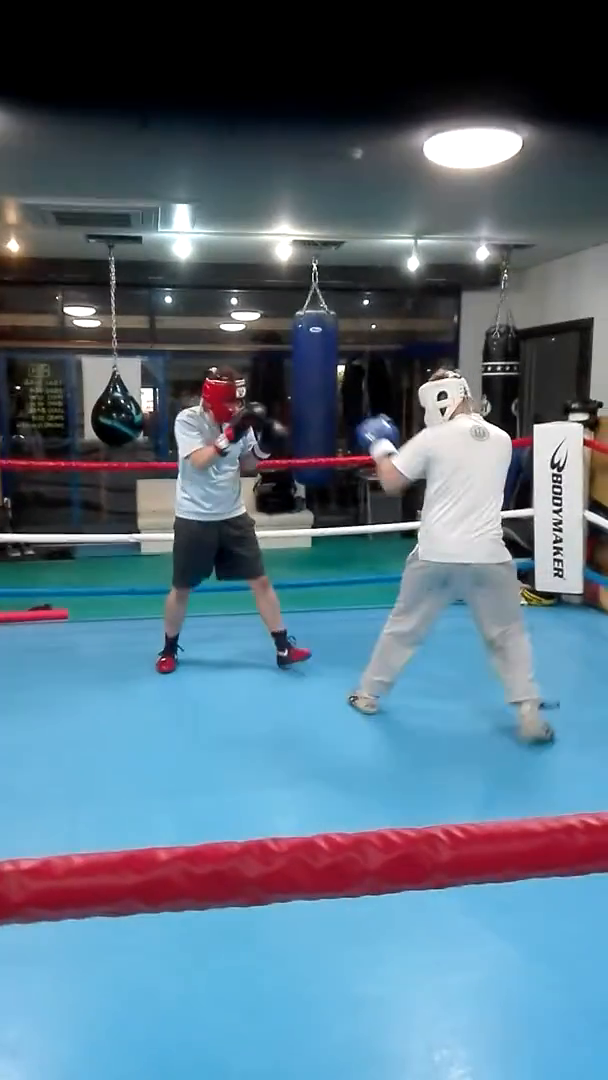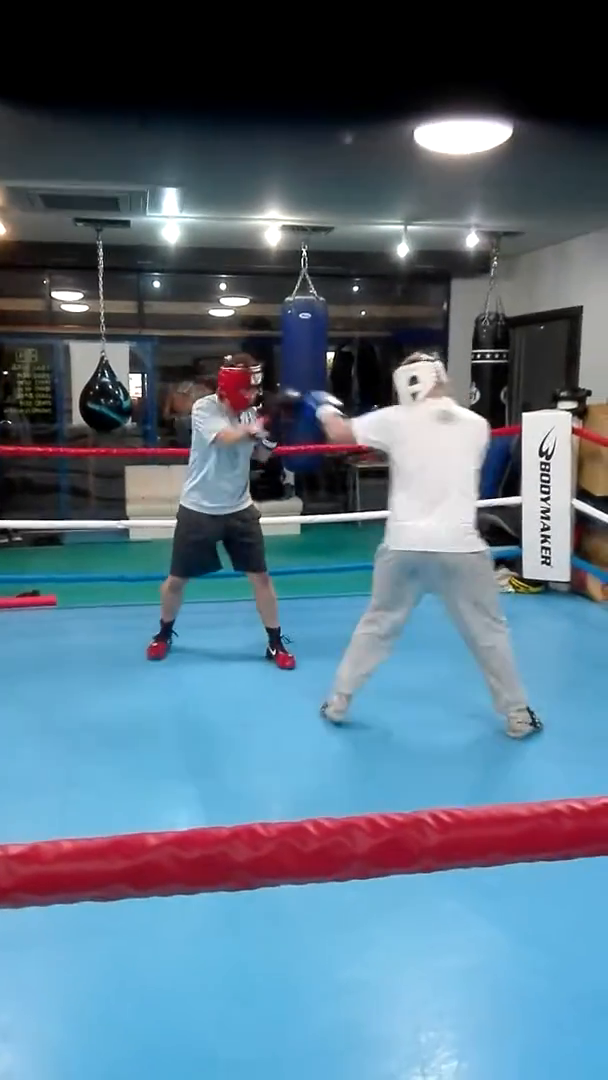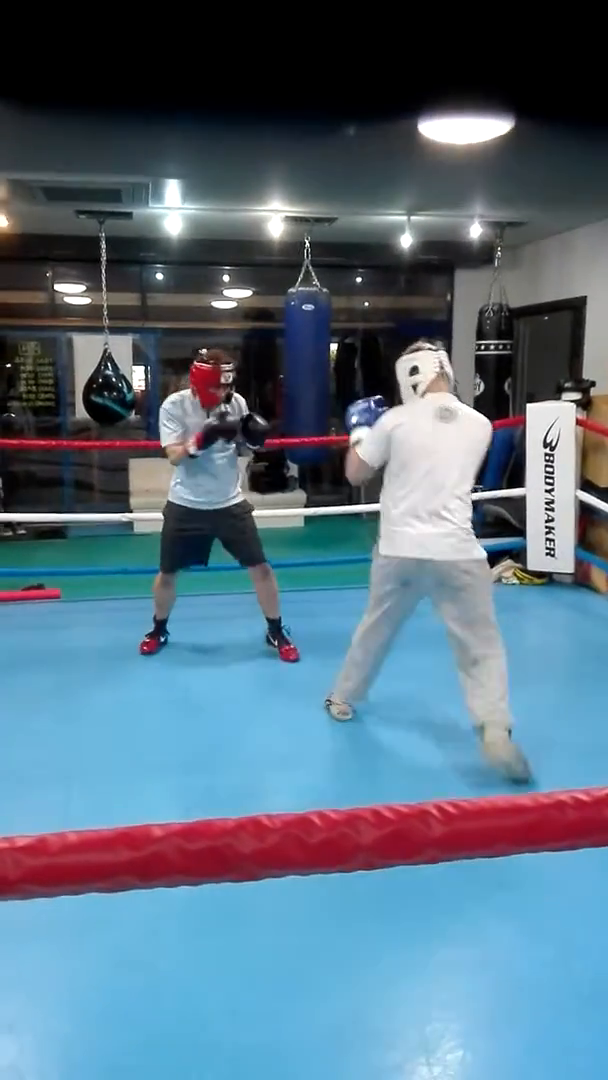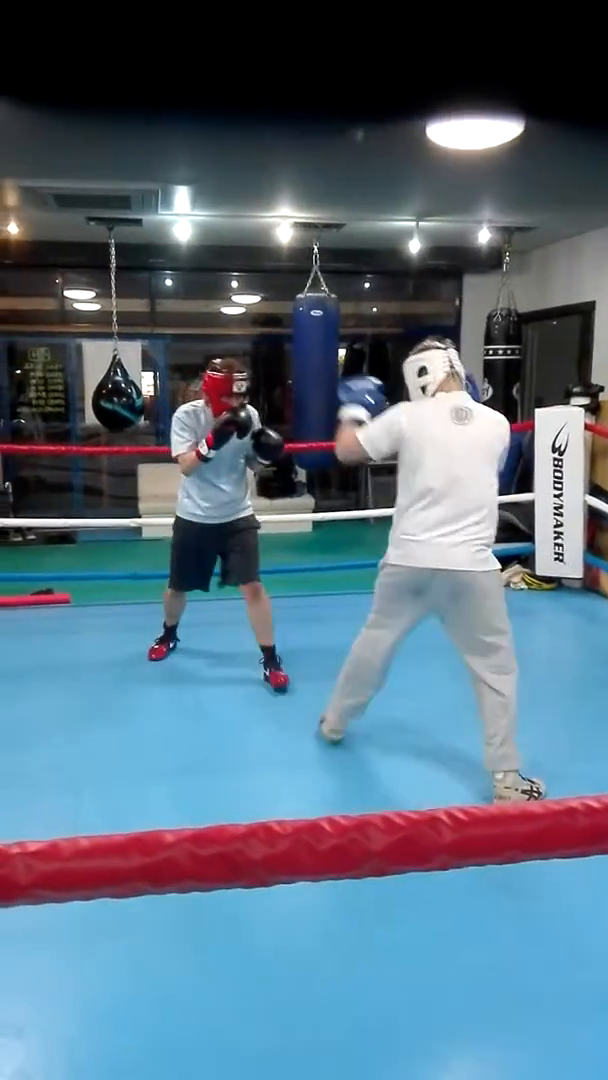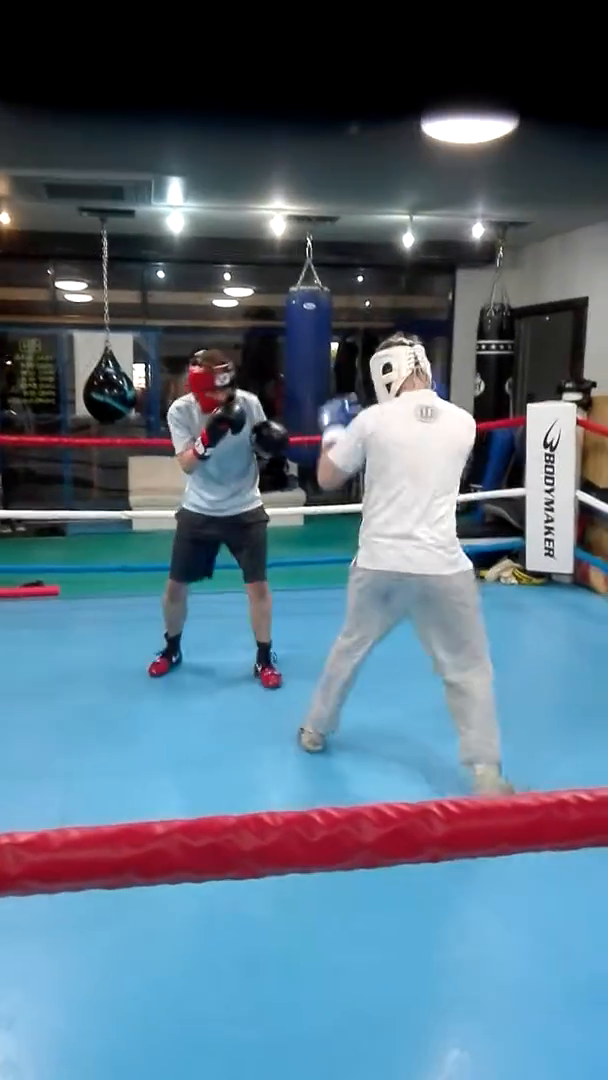
dt=0.3s
person 1, frame 1
left shoulder: (432, 438)
right shoulder: (501, 440)
left elbow: (392, 481)
left wrist: (380, 442)
left hip: (435, 556)
right hip: (488, 557)
left knee: (403, 627)
right knee: (508, 635)
left ankle: (368, 693)
right ankle: (530, 714)
person 1, frame 2
left shoulder: (398, 419)
right shoulder: (477, 425)
left elbow: (339, 432)
left wrist: (324, 407)
left hip: (405, 546)
right hip: (459, 547)
left knee: (377, 625)
right knee: (488, 630)
left ankle: (339, 700)
right ankle: (516, 713)
person 1, frame 3
left shoulder: (396, 419)
right shoulder: (480, 424)
left elbow: (355, 472)
left wrist: (360, 427)
left hip: (398, 550)
right hip: (456, 554)
left knee: (375, 630)
right knee: (482, 648)
left ankle: (343, 700)
right ankle: (497, 742)
person 1, frame 4
left shoulder: (406, 417)
right shoulder: (497, 423)
left elbow: (346, 451)
left wrist: (354, 408)
left hip: (408, 561)
right hip: (472, 567)
left knee: (375, 644)
right knee: (496, 669)
left ankle: (335, 720)
right ankle: (505, 777)
person 1, frame 5
left shoulder: (372, 420)
right shoulder: (463, 423)
left elbow: (327, 478)
left wrist: (335, 428)
left hip: (379, 565)
right hip: (442, 569)
left knee: (349, 650)
right knee: (470, 672)
left ankle: (316, 731)
right ankle: (487, 779)
person 2, frame 1
left shoulder: (242, 418)
right shoulder: (188, 419)
right elbow: (201, 461)
left wrist: (264, 446)
right wrist: (231, 433)
left hip: (233, 515)
right hip: (194, 517)
left knee: (260, 581)
right knee: (181, 588)
left ankle: (284, 646)
right ankle: (169, 648)
person 2, frame 2
left shoulder: (253, 410)
right shoulder: (204, 408)
left elbow: (260, 455)
right elbow: (230, 438)
left wrist: (268, 435)
right wrist: (265, 420)
left hip: (239, 508)
right hip: (199, 508)
left knee: (260, 575)
right knee: (178, 577)
left ankle: (276, 642)
right ankle: (164, 633)
person 2, frame 3
left shoulder: (236, 402)
right shoulder: (175, 405)
right elbow: (174, 456)
left wrist: (253, 438)
right wrist: (202, 439)
left hip: (230, 503)
right hip: (186, 505)
left knee: (260, 568)
right knee: (167, 573)
left ankle: (276, 633)
right ankle: (159, 630)
person 2, frame 4
left shoulder: (248, 414)
right shoulder: (186, 415)
right elbow: (185, 465)
left wrist: (265, 451)
right wrist: (213, 439)
left hip: (237, 517)
right hip: (194, 518)
left knee: (252, 587)
right knee: (177, 588)
left ankle: (270, 661)
right ankle: (169, 634)
person 2, frame 5
left shoulder: (249, 403)
right shoulder: (181, 410)
left elbow: (261, 450)
right elbow: (188, 465)
left wrist: (269, 441)
right wrist: (209, 437)
left hip: (245, 510)
right hip: (199, 511)
left knee: (258, 587)
right knee: (176, 585)
left ankle: (264, 658)
right ankle: (172, 648)
